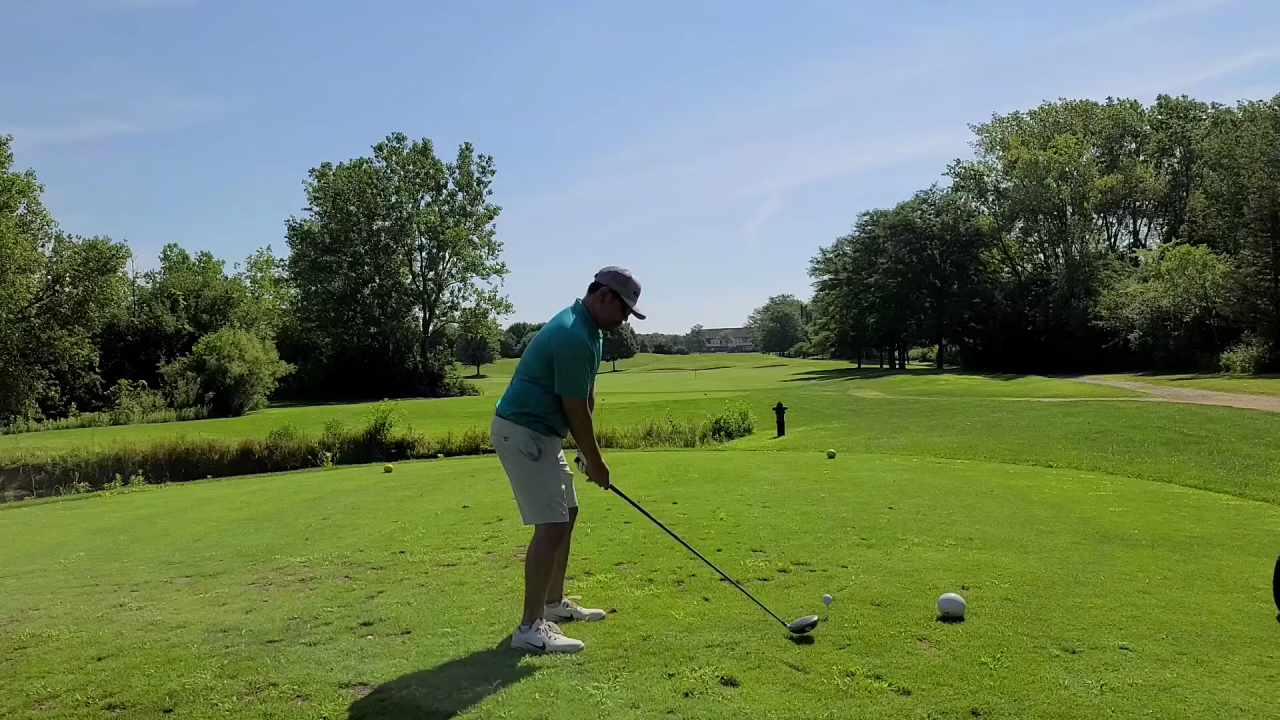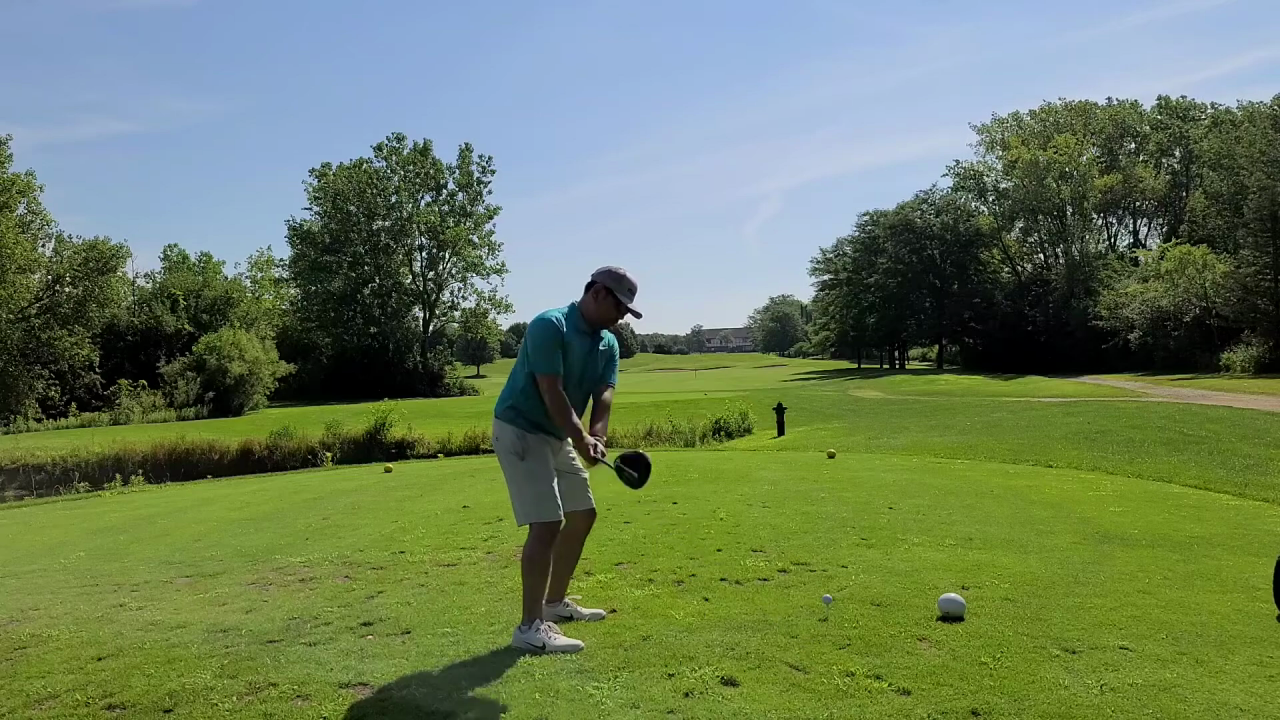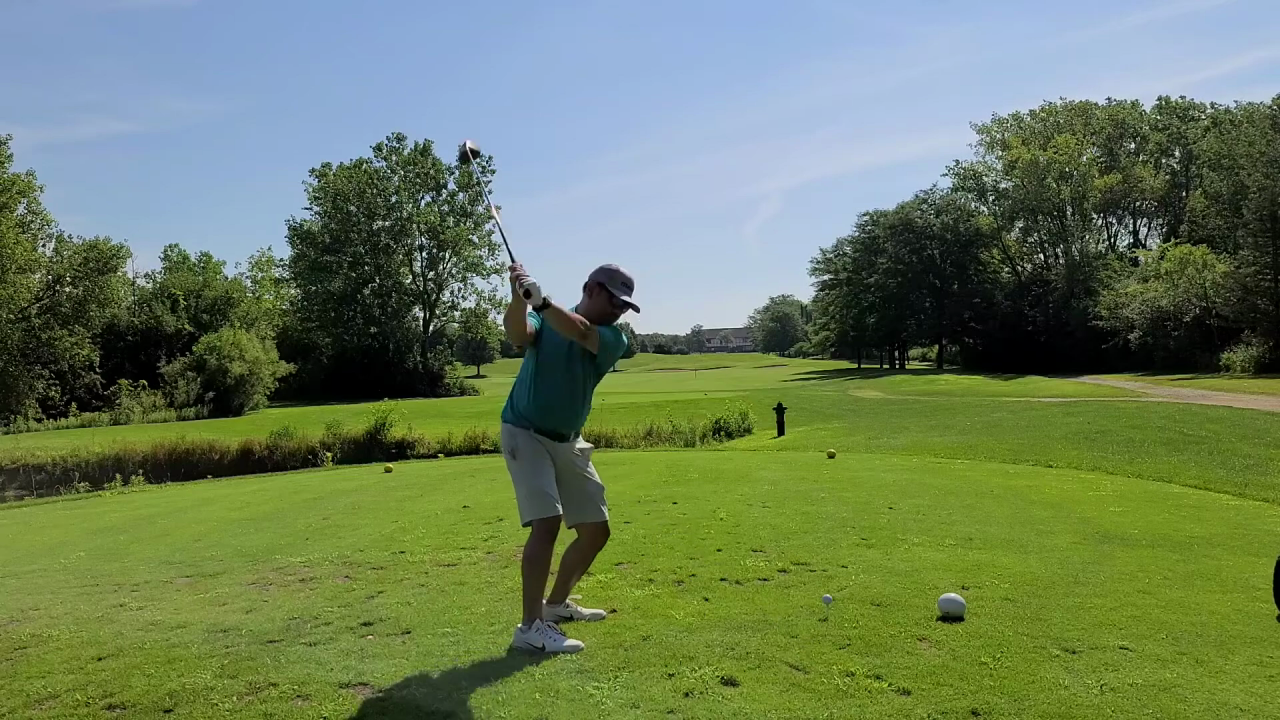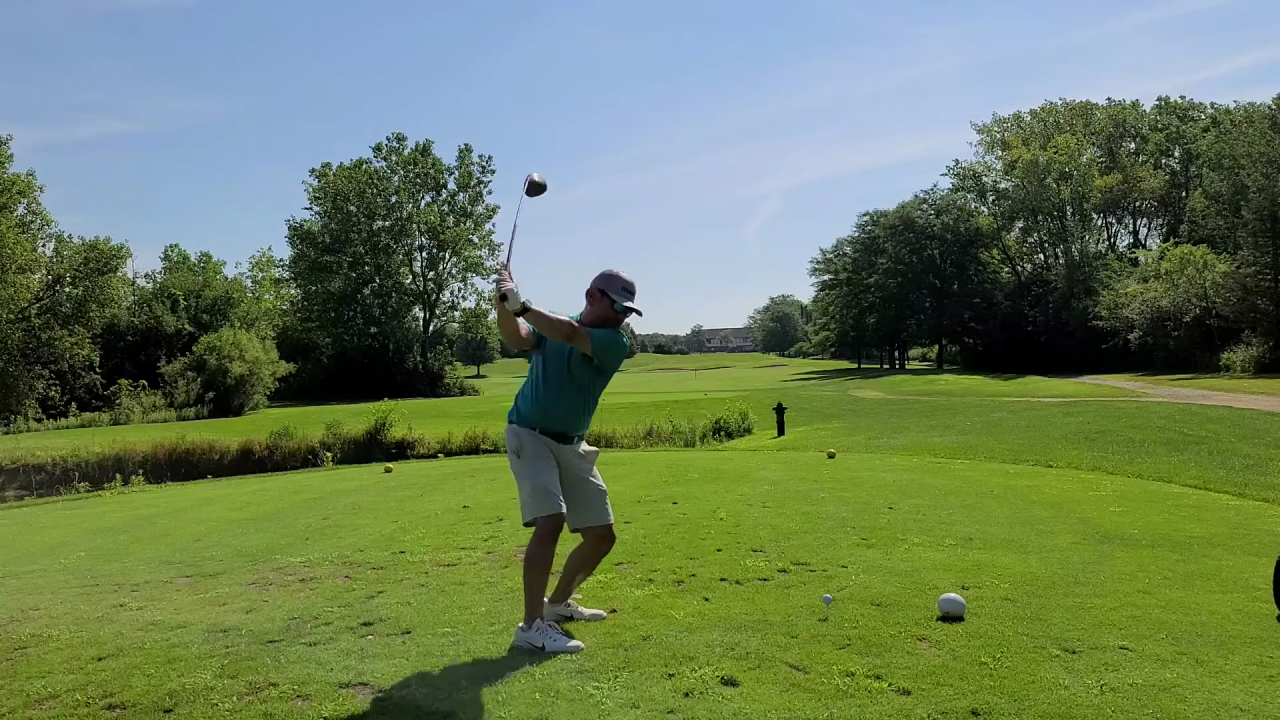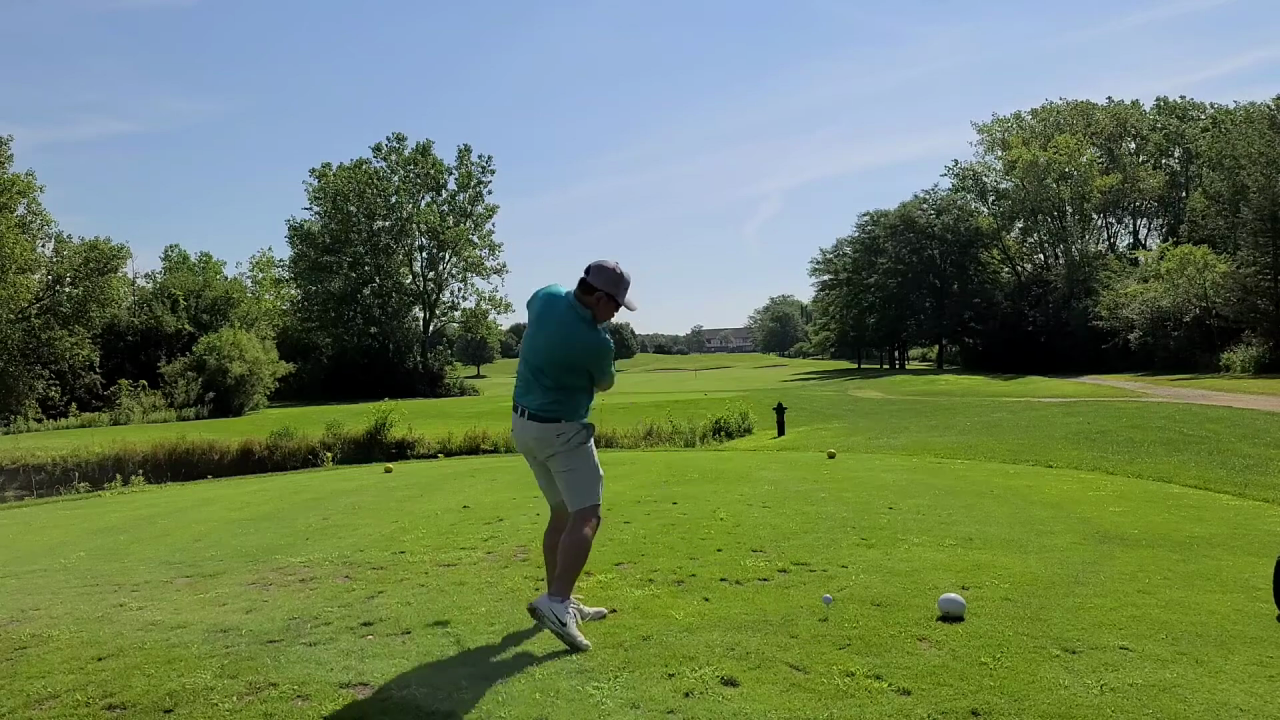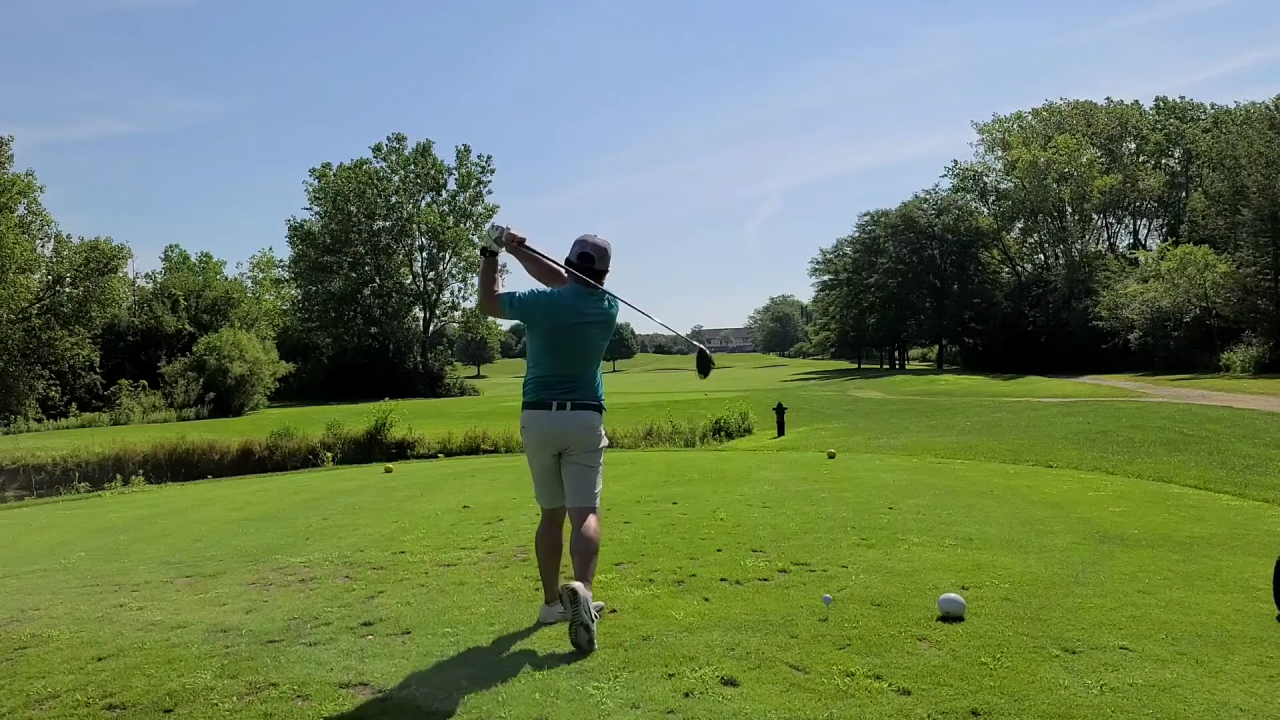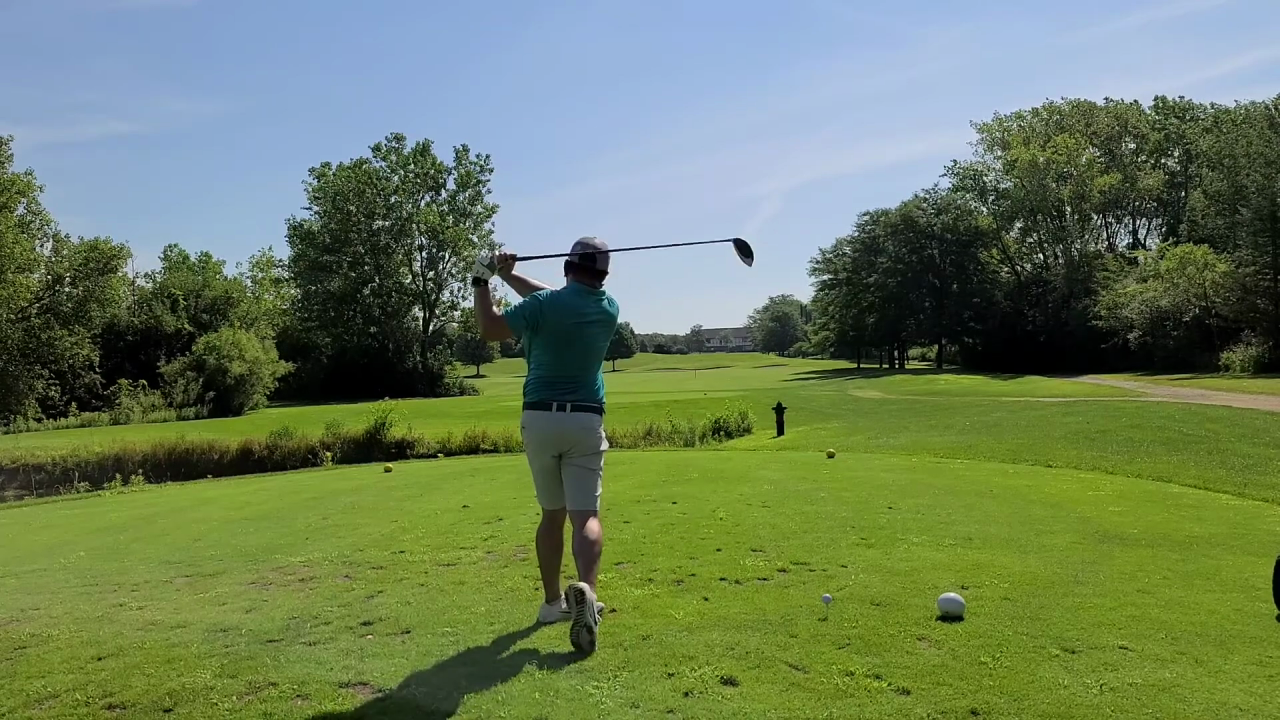
dt=0.3s
person 1, frame 1
left shoulder: (590, 331)
right shoulder: (573, 337)
left elbow: (586, 397)
right elbow: (575, 409)
left wrist: (588, 452)
right wrist: (595, 459)
left hip: (541, 434)
right hip: (523, 433)
left knee: (565, 516)
right knee: (552, 524)
left ankle: (553, 603)
right ankle: (531, 627)
person 1, frame 2
left shoulder: (608, 343)
right shoulder: (549, 325)
left elbow: (604, 396)
right elbow: (551, 392)
left wrist: (597, 438)
right wrist: (580, 436)
left hip: (554, 438)
right hip: (521, 433)
left knee: (581, 517)
right knee: (546, 524)
left ankle: (555, 602)
right ankle: (531, 626)
person 1, frame 3
left shoulder: (613, 340)
right shoulder: (544, 321)
left elbow: (579, 331)
right elbow: (517, 334)
left wrist: (540, 299)
right wrist: (519, 296)
left hip: (569, 444)
right hip: (524, 435)
left knee: (596, 529)
right knee: (546, 524)
left ankle: (557, 603)
right ankle: (531, 627)
person 1, frame 4
left shoulder: (615, 343)
right shoulder: (550, 327)
left elbow: (572, 335)
right elbow: (516, 338)
left wrist: (523, 306)
right wrist: (505, 305)
left hip: (572, 446)
right hip: (529, 436)
left knee: (602, 535)
right knee: (550, 522)
left ankle: (559, 602)
right ankle: (532, 625)
person 1, frame 5
left shoulder: (543, 298)
right shoulder: (598, 341)
right elbow: (604, 385)
left hip: (525, 424)
right hip: (561, 430)
left knee: (564, 511)
right knee: (587, 516)
left ankle: (557, 599)
right ankle: (555, 600)
person 1, frame 6
left shoulder: (542, 303)
right shoulder: (607, 307)
left elbow: (486, 304)
right elbow: (563, 284)
left wrist: (491, 254)
right wrist: (519, 250)
left hip: (537, 419)
right hip: (583, 422)
left knee: (552, 512)
right knee: (584, 513)
left ankle: (552, 600)
right ankle: (581, 591)
person 1, frame 7
left shoulder: (546, 305)
right shoulder: (610, 309)
left elbow: (489, 329)
left wrist: (482, 280)
right wrist: (509, 275)
left hip: (539, 419)
right hip: (585, 422)
left knee: (553, 512)
right knee: (585, 514)
left ankle: (553, 601)
right ankle: (585, 590)
